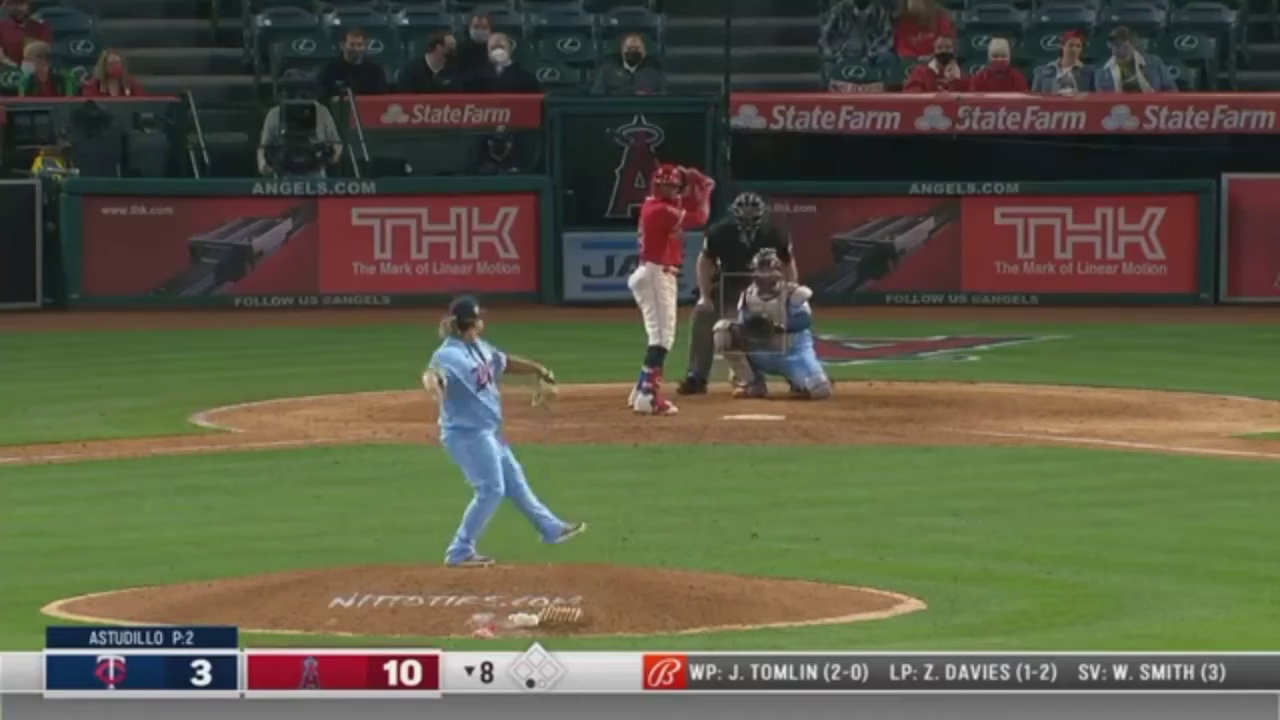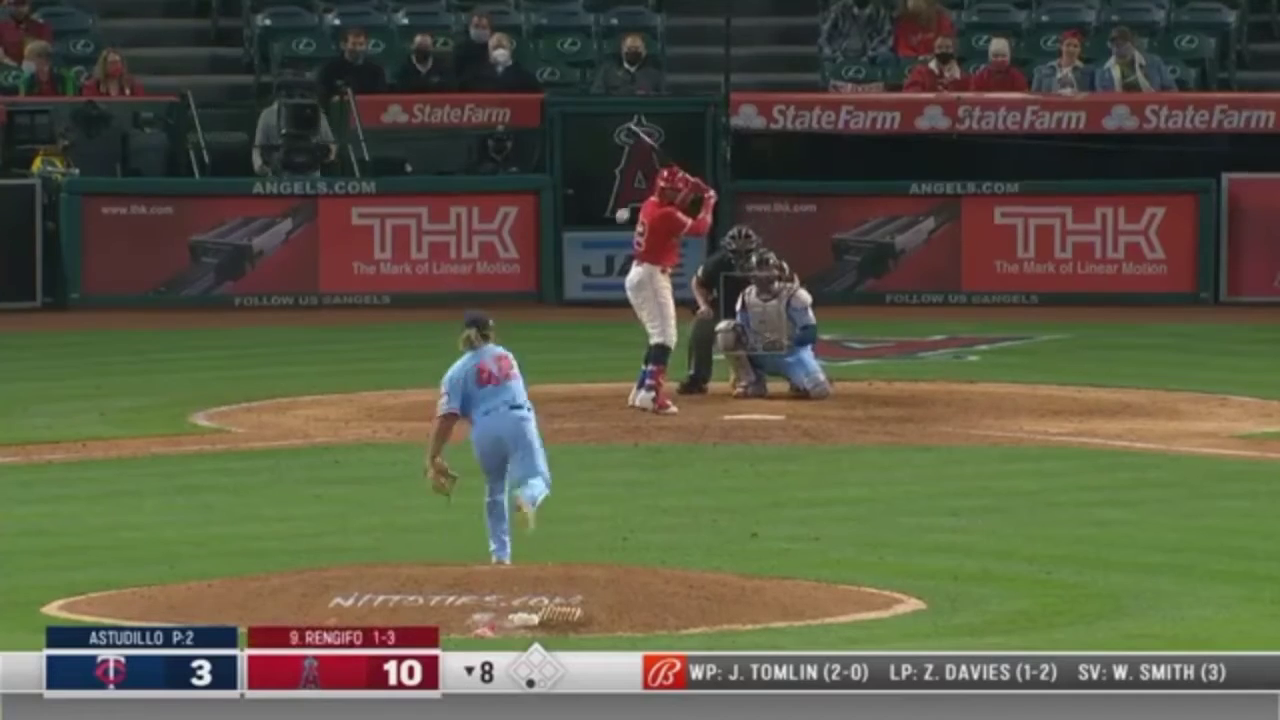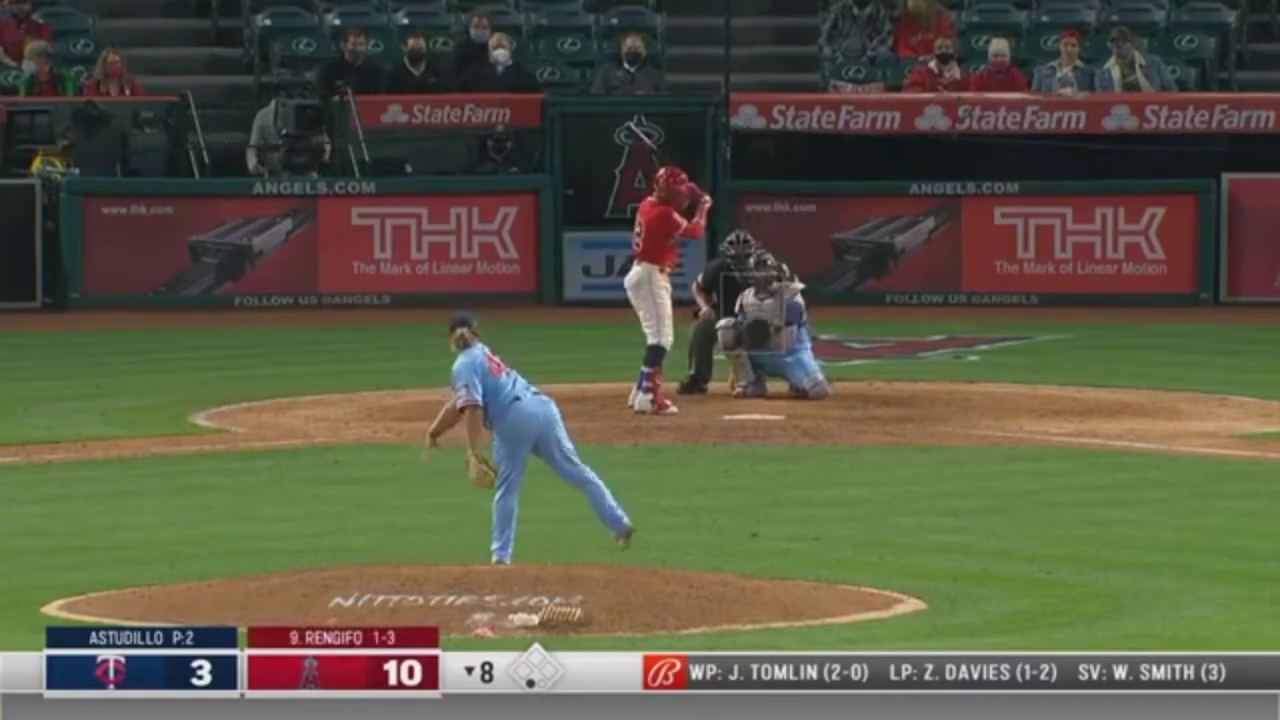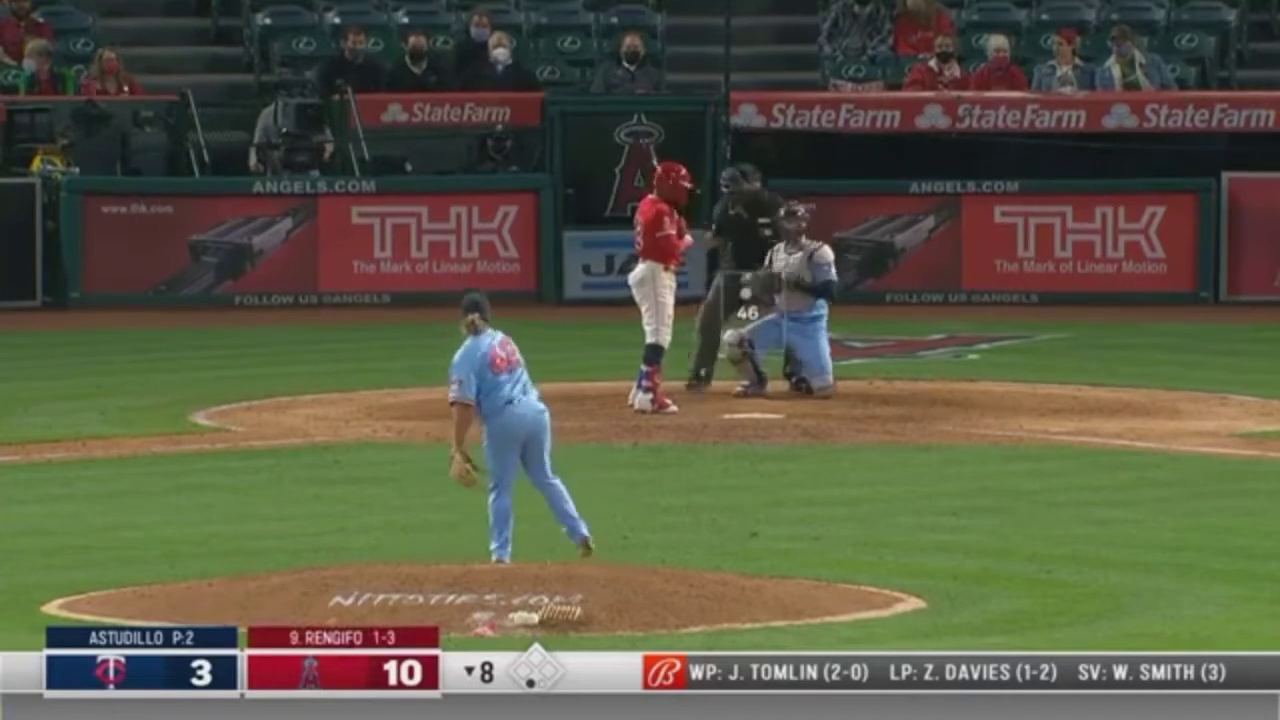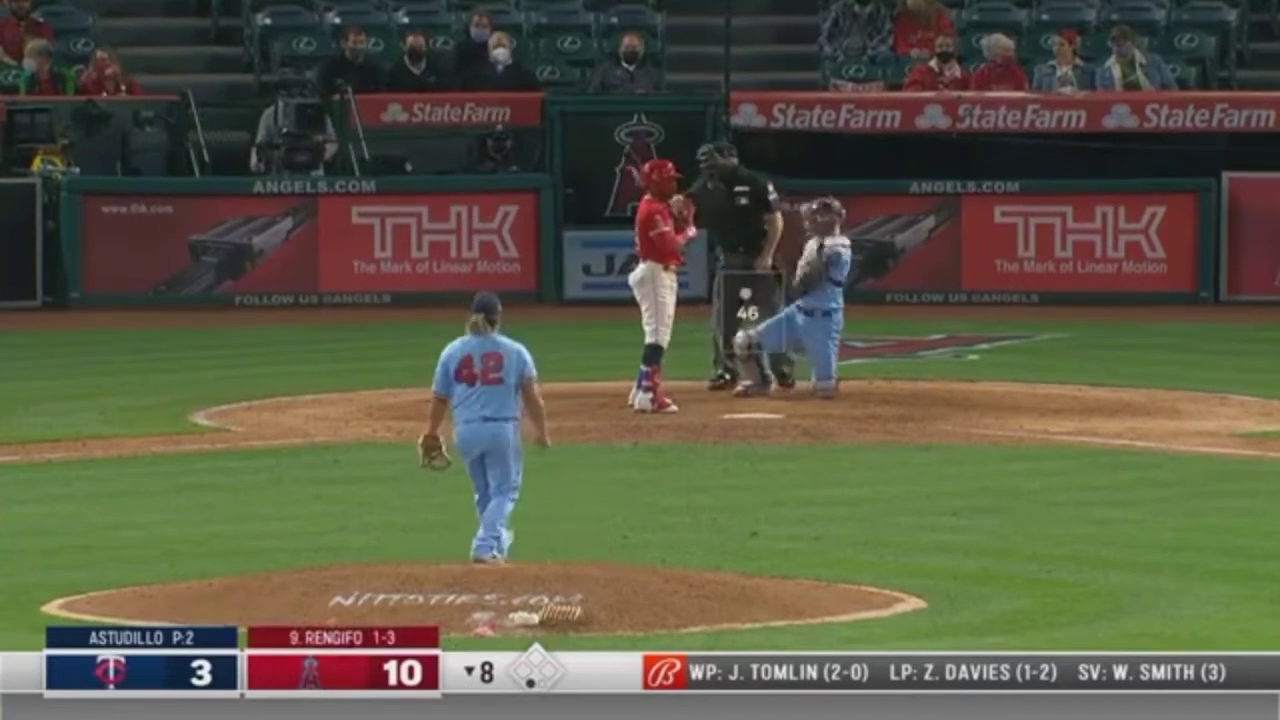
dt=0.7s
person 1, frame 1
left shoulder: (479, 347)
right shoulder: (450, 355)
left elbow: (507, 362)
right elbow: (433, 375)
left wrist: (542, 372)
right wrist: (431, 380)
left hip: (485, 433)
right hip: (468, 435)
left knee: (514, 479)
right knee: (491, 492)
left ankle: (552, 530)
right ankle: (459, 553)
person 1, frame 2
left shoulder: (457, 371)
right shoulder: (503, 354)
left elbow: (447, 416)
left wrist: (433, 458)
left hip: (484, 432)
right hip: (517, 424)
left knee: (495, 493)
right knee: (537, 480)
left ankle: (500, 552)
right ankle: (524, 498)
person 1, frame 3
left shoulder: (463, 366)
right shoulder: (484, 353)
left elbow: (473, 408)
right elbow: (460, 403)
left wrist: (474, 450)
right wrist: (434, 432)
left hip: (513, 422)
right hip: (543, 409)
left knee: (507, 490)
right knee: (575, 471)
left ankle: (501, 555)
right ankle: (619, 524)
person 1, frame 4
left shoulder: (465, 355)
right shoulder: (503, 339)
left elbow: (464, 405)
left wrist: (458, 448)
left hip: (504, 420)
right hip: (536, 411)
left knee: (501, 489)
right knee: (546, 478)
left ankle: (500, 553)
right ankle: (579, 532)
person 1, frame 5
left shoulder: (451, 351)
right shoulder: (515, 350)
left elbow: (439, 398)
right elbow: (531, 396)
left wrist: (432, 431)
right wrist: (542, 430)
left hip: (466, 431)
right hip: (501, 429)
left knee: (483, 491)
right knee: (504, 491)
left ankle: (495, 540)
right ankle: (485, 546)
person 2, frame 1
left shoulder: (654, 205)
right shoulder: (660, 210)
left elbow: (685, 208)
right elbow: (697, 218)
left wrist: (693, 186)
right wrist: (705, 190)
left hip: (660, 275)
right hip: (656, 276)
left knee: (660, 336)
right knee: (662, 337)
left ankle: (641, 391)
right ankle: (648, 397)
person 2, frame 2
left shoulder: (651, 205)
right shoulder: (666, 214)
left elbow: (677, 208)
right elbow: (700, 228)
left wrist: (691, 192)
right wrist: (709, 201)
left hip: (642, 274)
right hip: (651, 276)
left knee: (659, 336)
right knee: (666, 336)
left ankle: (641, 390)
right ankle: (651, 394)
person 2, frame 3
left shoulder: (648, 204)
right shoulder: (662, 212)
left elbow: (672, 213)
right elbow: (695, 231)
left wrist: (689, 199)
right wrist: (704, 203)
left hip: (643, 273)
right hip: (651, 276)
left knee: (657, 336)
right knee: (661, 337)
left ankle: (642, 392)
right ankle: (648, 396)
person 2, frame 4
left shoulder: (648, 204)
right shoulder: (660, 210)
right elbow: (673, 248)
left wrist: (678, 228)
right wrist: (687, 238)
left hip: (649, 271)
right hip: (656, 274)
left knee: (656, 334)
right knee: (659, 335)
left ankle: (642, 390)
right ankle: (647, 396)
person 2, frame 5
left shoulder: (661, 206)
right shoulder: (652, 209)
left elbow: (675, 232)
right elbow: (671, 245)
left wrist: (684, 218)
right wrist: (690, 231)
left hip: (662, 273)
right hip: (655, 274)
left knee: (658, 334)
right knee: (658, 334)
left ankle: (642, 389)
right ankle: (647, 395)
person 3, frame 1
left shoulder: (775, 233)
right shoulder: (720, 231)
left elbow: (789, 265)
right elbow: (704, 261)
right wrist: (704, 296)
right hip: (726, 283)
right knee: (702, 317)
right ankle: (696, 378)
person 3, frame 2
right shoulder: (716, 263)
right elbow: (697, 283)
right wrist: (704, 305)
right hip: (724, 306)
right knee: (701, 326)
right ankle: (696, 379)
person 3, frame 3
right shoulder: (717, 268)
right elbow: (697, 287)
right wrist: (705, 306)
right hip: (724, 311)
right knee: (701, 331)
right ankle: (697, 378)
person 3, frame 4
left shoulder: (775, 207)
right shoulder: (726, 208)
left elbow: (790, 242)
right elbow: (716, 239)
right wrist: (697, 236)
left hip: (767, 273)
right hip: (734, 271)
left knee: (782, 321)
right knee: (709, 318)
left ankle: (795, 373)
right ankle: (700, 372)
person 3, frame 5
left shoulder: (756, 183)
right shoulder: (705, 188)
left elbow: (775, 221)
left wrist: (767, 256)
left hip: (757, 259)
right hip: (727, 261)
left knee: (771, 314)
right knee: (723, 318)
left ankle: (782, 369)
right ankle: (725, 370)
person 4, frame 1
left shoulder: (793, 293)
right shoulder: (748, 296)
left elbow: (804, 321)
right elbow: (741, 330)
left wrist: (775, 326)
right wrist: (749, 328)
left hip: (794, 354)
right hip: (761, 354)
left knee: (820, 390)
right knee: (723, 329)
left ankle: (797, 379)
right ankle: (753, 382)
person 4, frame 2
left shoulder: (794, 296)
right shoulder: (747, 297)
left elbow: (811, 334)
right elbow: (740, 332)
left wrist: (785, 342)
right wrist: (752, 345)
left hip: (793, 355)
right hip: (760, 356)
left knee: (819, 390)
right knee: (725, 329)
left ankle: (797, 380)
right ankle: (753, 382)
person 4, frame 3
left shoulder: (789, 291)
right shoulder: (746, 298)
left elbow: (796, 314)
right elbow: (741, 334)
left wrist: (773, 326)
left hip: (794, 355)
right hip: (762, 355)
left knee: (819, 390)
right knee: (726, 326)
left ankle: (798, 381)
right ankle: (752, 382)
person 4, frame 4
left shoulder: (818, 252)
right shoulder: (776, 251)
left elbow: (829, 291)
left wrist: (795, 283)
left hip: (810, 325)
right hip: (780, 320)
left knee: (823, 388)
right knee: (732, 340)
left ankle: (803, 378)
right ankle: (755, 382)
person 4, frame 5
left shoulder: (839, 244)
right shoulder: (814, 242)
left elbow: (828, 259)
left hip: (823, 319)
right hip: (797, 313)
left knee: (826, 389)
right knee: (746, 340)
left ankle: (824, 379)
right ankle: (759, 382)
